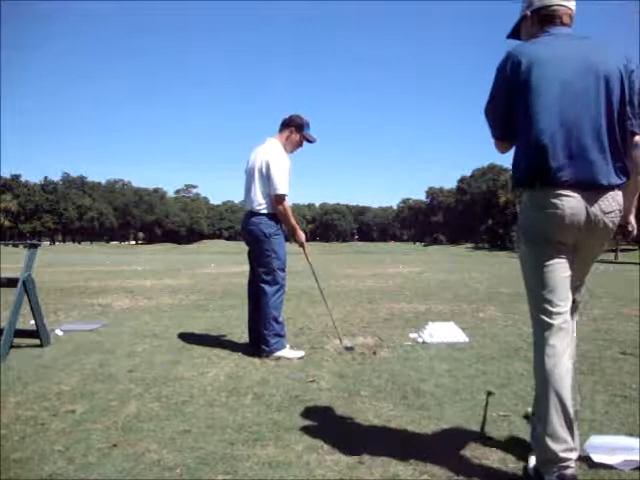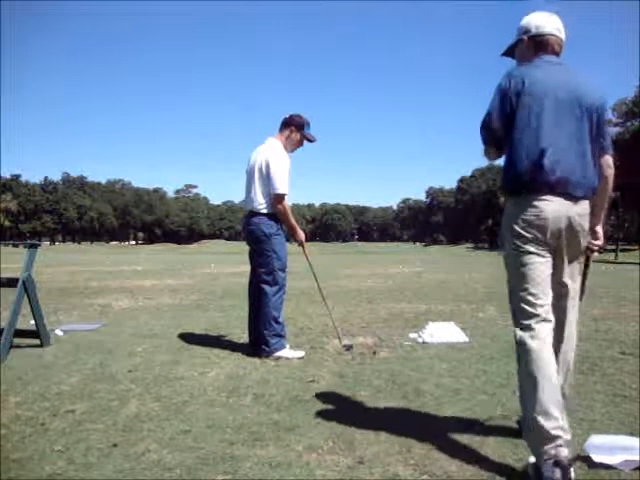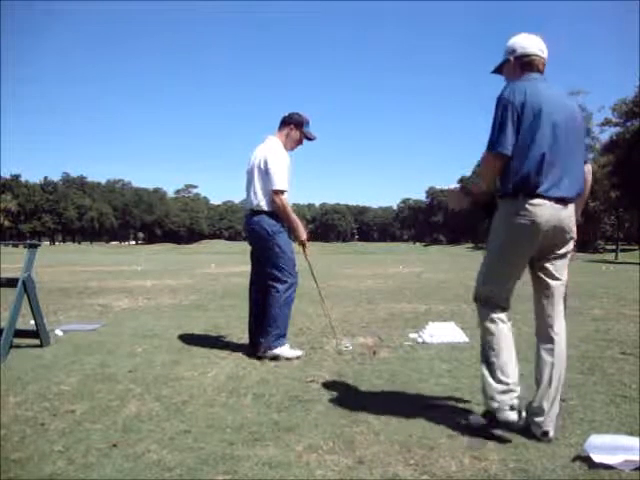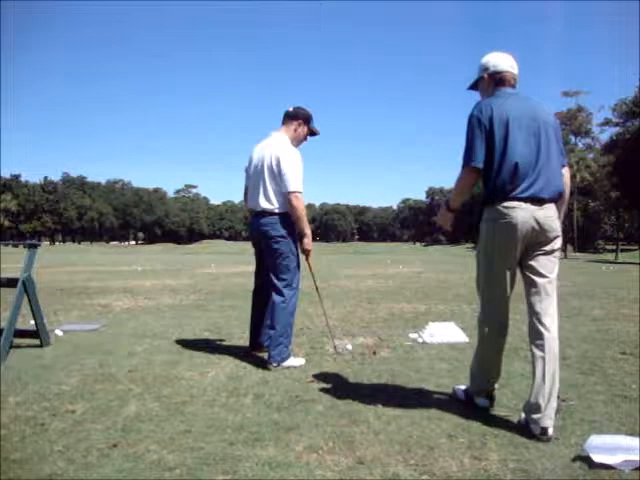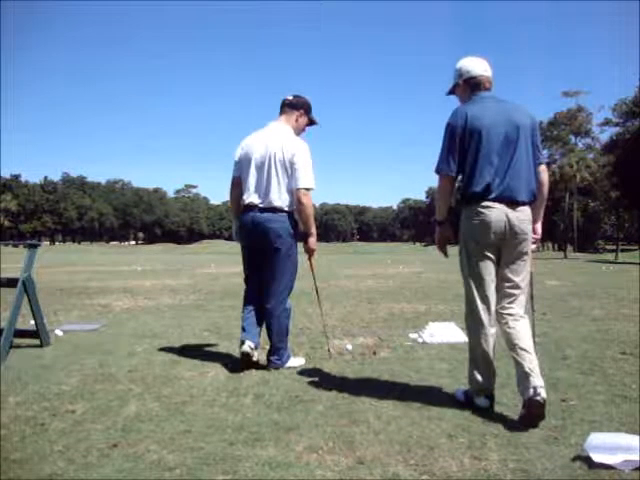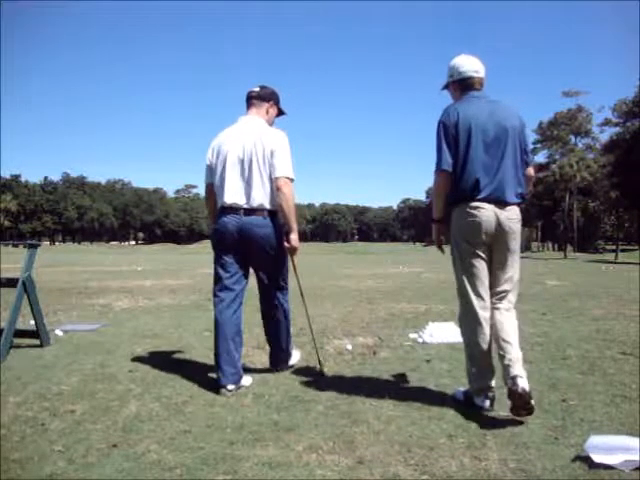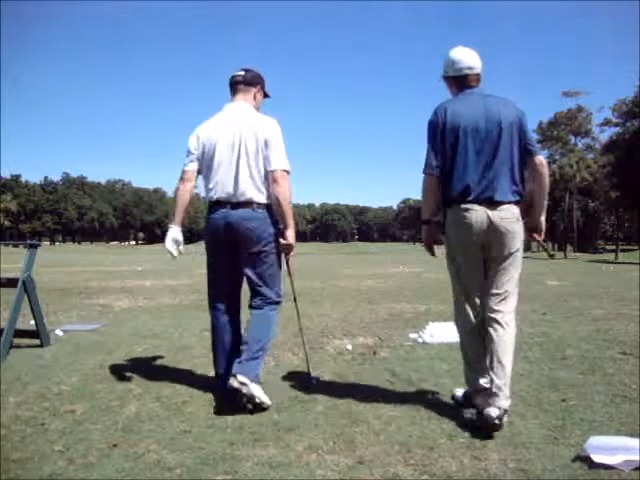
dt=0.4s
person 1, frame 1
left shoulder: (519, 58)
left elbow: (502, 141)
left hip: (548, 202)
left knee: (552, 324)
right knee: (567, 311)
right ankle: (551, 415)
person 1, frame 2
left shoulder: (516, 80)
right shoulder: (590, 93)
left elbow: (491, 150)
right elbow: (606, 167)
right wrist: (597, 223)
left hip: (530, 209)
right hip: (576, 212)
left knee: (533, 325)
right knee: (563, 325)
right ankle: (550, 424)
person 1, frame 3
left shoulder: (513, 94)
right shoulder: (571, 105)
left elbow: (497, 159)
right elbow: (586, 173)
left wrist: (466, 191)
left hip: (522, 209)
right hip: (562, 214)
left knee: (492, 302)
right knee: (552, 317)
left ankle: (504, 403)
right ankle: (542, 417)
person 1, frame 4
left shoulder: (485, 109)
right shoulder: (545, 115)
left elbow: (473, 171)
right elbow: (564, 175)
left wrist: (450, 208)
left hip: (506, 213)
right hip: (547, 215)
left knee: (494, 309)
right knee: (545, 314)
left ankle: (481, 391)
right ankle: (541, 417)
person 1, frame 5
left shoulder: (462, 116)
right shoulder: (524, 116)
left elbow: (447, 178)
right elbow: (542, 173)
left wrist: (441, 223)
right wrist: (537, 219)
left hip: (481, 215)
right hip: (520, 216)
left knee: (481, 308)
right knee: (513, 308)
left ankle: (481, 390)
right ankle: (533, 387)
person 1, frame 6
left shoulder: (453, 114)
right shoulder: (512, 116)
left elbow: (444, 175)
right elbow: (529, 174)
left wrist: (437, 219)
left hip: (470, 213)
right hip: (509, 214)
left knee: (476, 305)
right knee: (504, 302)
left ankle: (481, 390)
right ankle: (516, 379)
person 1, frame 7
left shoulder: (443, 113)
right shoulder: (511, 110)
left elbow: (433, 176)
right elbow: (538, 165)
left wrist: (428, 222)
right wrist: (538, 213)
left hip: (463, 216)
right hip: (508, 215)
left knee: (469, 309)
right knee: (502, 309)
left ankle: (478, 391)
right ankle: (496, 402)
person 2, frame 1
left shoulder: (259, 151)
right shoulder: (278, 156)
right elbow: (279, 202)
right wrist: (296, 230)
left hip: (252, 220)
right hip: (267, 224)
left knee: (259, 283)
right knee: (273, 283)
left ankle: (259, 340)
right ankle: (273, 344)
person 2, frame 2
left shoulder: (260, 151)
right shoulder: (278, 155)
right elbow: (279, 201)
right wrist: (295, 230)
left hip: (253, 220)
right hip: (267, 224)
left knee: (259, 283)
right knee: (273, 284)
left ankle: (258, 341)
right ankle: (272, 344)
person 2, frame 3
left shoulder: (260, 150)
right shoulder: (277, 153)
right elbow: (278, 198)
right wrist: (297, 227)
left hip: (255, 220)
right hip: (269, 222)
left knee: (261, 283)
right knee: (285, 280)
left ankle: (258, 341)
right ankle: (273, 341)
person 2, frame 4
left shoulder: (259, 149)
right shoulder: (288, 152)
left elbow: (248, 193)
right elbow: (294, 198)
right wrist: (306, 233)
left hip: (257, 222)
right hip: (278, 225)
left knee: (263, 285)
right knee: (285, 288)
left ankle: (258, 340)
right ankle: (279, 354)
person 2, frame 5
left shoulder: (249, 141)
right shoulder: (296, 146)
left elbow: (235, 188)
right elbow: (302, 197)
left wrist: (238, 220)
right wrist: (311, 233)
left hip: (249, 219)
right hip: (279, 222)
left knee: (254, 285)
right knee: (279, 292)
left ankle: (249, 339)
right ankle: (279, 356)
person 2, frame 6
left shoulder: (220, 140)
right shoulder: (274, 137)
left elbow: (210, 193)
right elbow: (282, 187)
left wrist: (217, 227)
right wrist: (293, 230)
left hip: (227, 222)
right hip: (263, 222)
left knee: (227, 298)
right knee: (275, 294)
left ankle: (229, 375)
right ankle: (281, 358)
person 2, frame 7
left shoulder: (204, 129)
right shoulder: (266, 125)
left elbow: (186, 181)
right elbow: (278, 180)
left wrist: (175, 225)
right wrist: (288, 226)
left hip: (217, 218)
right hip: (256, 217)
left knee: (221, 303)
right knee: (265, 299)
left ankle: (225, 381)
right ankle: (246, 372)
